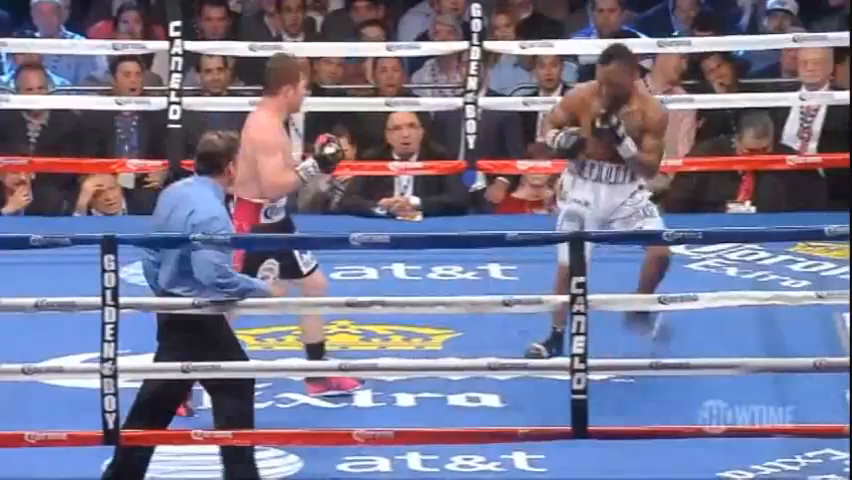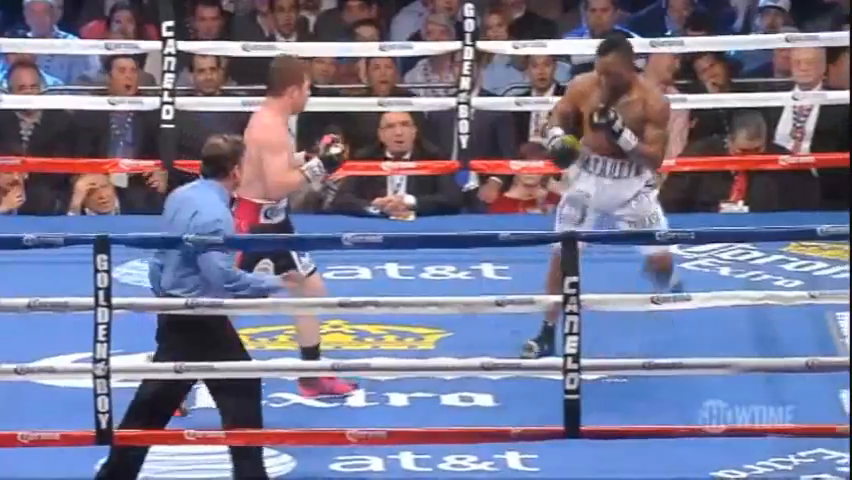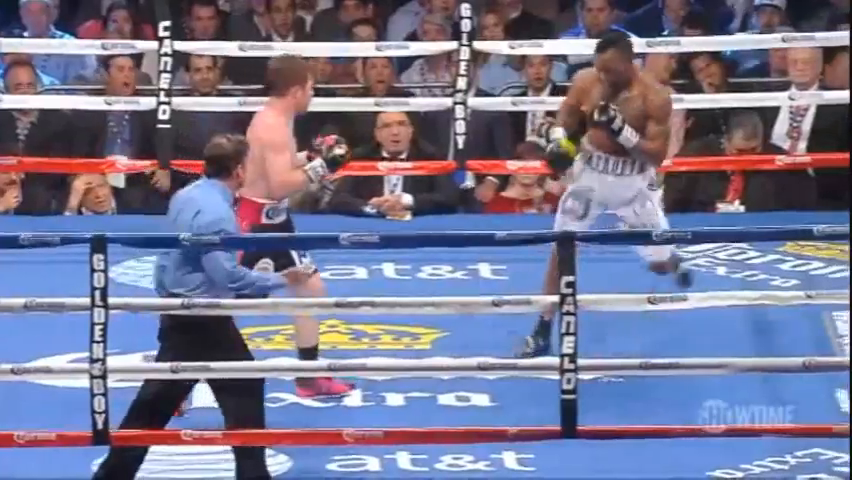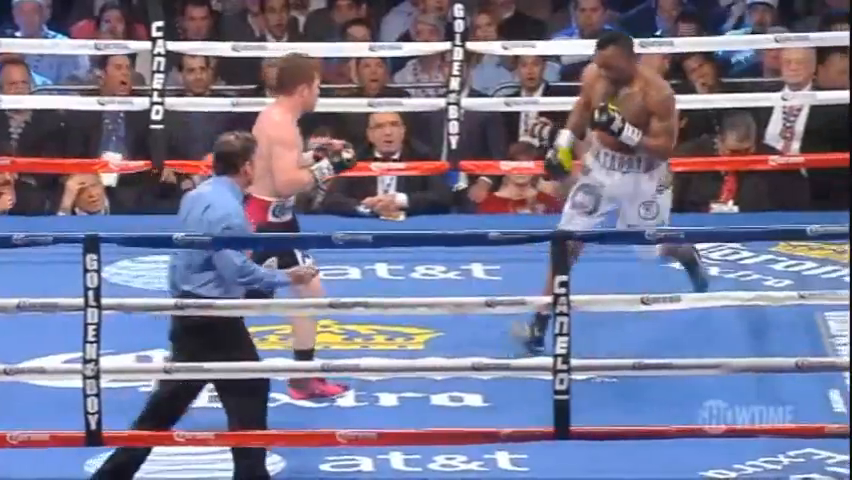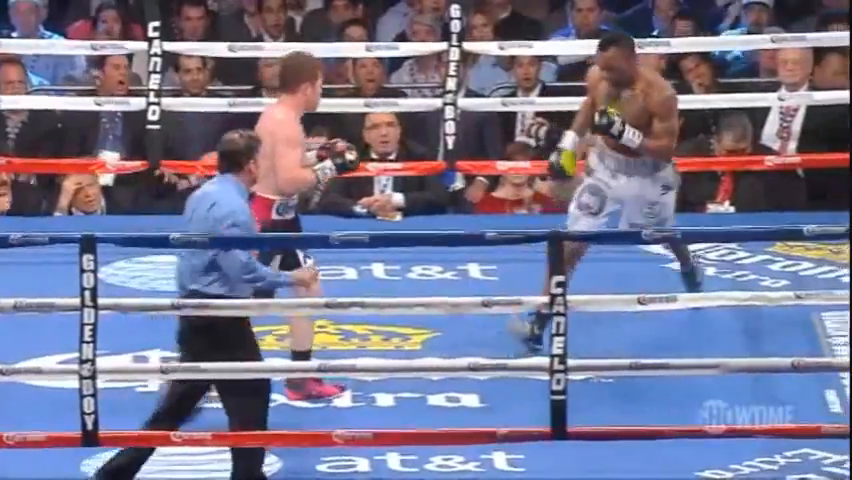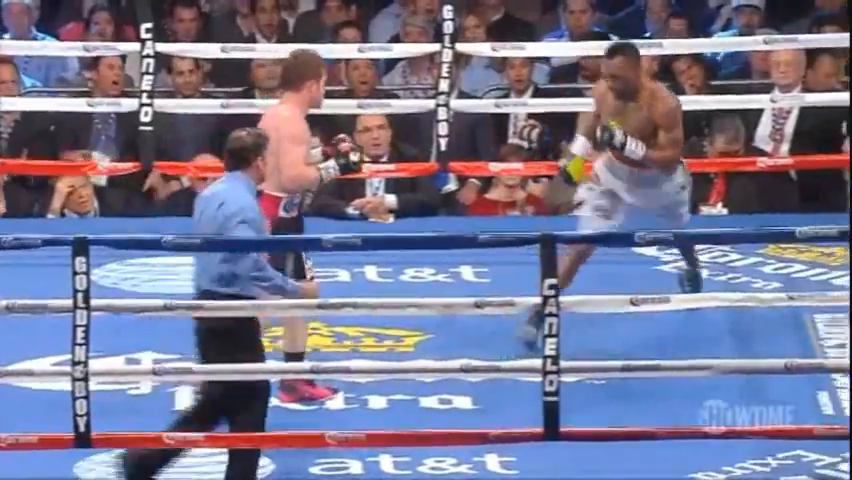
dt=0.1s
person 1, frame 1
left shoulder: (173, 193)
right shoulder: (210, 212)
left elbow: (152, 256)
right elbow: (216, 276)
left wrist: (162, 293)
right wrist: (261, 289)
left hip: (173, 309)
right hip: (197, 314)
left knee: (158, 396)
right knee: (235, 389)
person 1, frame 2
left shoulder: (179, 196)
right shoulder: (214, 214)
left elbow: (160, 258)
right elbow: (225, 278)
left wrist: (163, 296)
right wrist: (273, 283)
left hip: (175, 310)
right hip: (200, 316)
left knee: (156, 396)
right knee: (241, 389)
person 1, frame 3
left shoulder: (186, 196)
right shoulder: (217, 213)
left elbow: (166, 259)
right elbow: (229, 275)
left wrist: (165, 297)
right wrist: (278, 280)
left hip: (179, 309)
right hip: (203, 317)
left knee: (157, 398)
right knee: (244, 389)
person 1, frame 4
left shoulder: (196, 196)
right shoulder: (227, 209)
right elbow: (239, 270)
right wrist: (287, 277)
right hip: (213, 314)
left knee: (170, 397)
right knee: (249, 391)
person 1, frame 5
left shoulder: (203, 194)
right shoulder: (233, 206)
right elbow: (244, 268)
right wrist: (291, 279)
right hip: (220, 312)
left knee: (181, 399)
right knee: (248, 395)
person 1, frame 6
left shoulder: (211, 193)
right shoulder: (241, 204)
right elbow: (251, 266)
right wrist: (295, 289)
left hip: (209, 305)
right hip: (231, 312)
left knee: (219, 399)
right knee: (248, 397)
person 2, frame 1
left shoulder: (268, 120)
right shoulder: (266, 129)
right elbow: (271, 186)
left wrist: (311, 158)
right wrist: (312, 166)
left hip: (276, 220)
right hip: (253, 224)
left knee: (314, 286)
left ankle: (319, 374)
person 2, frame 2
left shoulder: (271, 121)
right shoulder: (271, 128)
right elbow: (276, 186)
left wrist: (313, 158)
right wrist: (318, 165)
left hip: (275, 221)
right hip: (252, 225)
left knee: (312, 288)
left ankle: (313, 376)
person 2, frame 3
left shoulder: (271, 120)
right shoulder: (274, 128)
right elbow: (280, 185)
left wrist: (310, 157)
right wrist: (321, 166)
left hip: (276, 221)
right hip: (254, 224)
left knee: (311, 289)
left ankle: (310, 376)
person 2, frame 4
left shoulder: (276, 118)
right shoulder: (281, 125)
right elbow: (285, 183)
left wrist: (314, 157)
right wrist: (328, 167)
left hip: (281, 219)
right hip: (261, 222)
left knee: (311, 291)
left ankle: (305, 378)
person 2, frame 5
left shoulder: (275, 116)
right shoulder: (286, 124)
right elbow: (288, 180)
left wrist: (318, 156)
right wrist: (331, 168)
left hip: (280, 218)
right hip: (266, 220)
left knee: (307, 291)
left ankle: (300, 377)
person 2, frame 6
left shoulder: (278, 114)
right shoulder: (292, 121)
right elbow: (291, 177)
left wrist: (322, 153)
right wrist: (334, 167)
left hip: (283, 216)
right hip: (272, 219)
left ankle: (294, 380)
person 3, frame 1
left shoulder: (651, 111)
right shoulder: (580, 96)
left elbow: (651, 167)
right elbow: (548, 128)
left wrist: (623, 142)
right wrist: (561, 140)
left hip: (627, 189)
right hip: (582, 186)
left knee: (659, 253)
right knee: (569, 265)
left ankle: (639, 311)
right ankle: (556, 336)
person 3, frame 2
left shoulder: (654, 102)
right shoulder: (582, 86)
left elbow: (656, 159)
right elbow: (557, 119)
left wrist: (622, 134)
right wrist: (558, 140)
left hip: (633, 183)
right hip: (587, 177)
left knee: (661, 259)
right knee: (562, 255)
left ankle: (663, 279)
right ankle: (548, 331)
person 3, frame 3
left shoulder: (655, 97)
right shoulder: (584, 81)
left elbow: (658, 153)
right elbow: (568, 114)
left wrist: (622, 132)
right wrist: (559, 142)
left hip: (635, 180)
right hip: (590, 172)
left knee: (659, 261)
left ankle: (673, 265)
right ankle: (544, 328)
person 3, frame 4
left shoulder: (657, 92)
right shoulder: (592, 76)
left elbow: (665, 149)
left wrist: (623, 129)
right wrist: (562, 145)
left hip: (645, 177)
right hip: (600, 168)
left knee: (664, 248)
right knee: (569, 243)
left ankle: (687, 254)
right ankle: (542, 318)
person 3, frame 5
left shoulder: (659, 93)
right shoulder: (596, 77)
left elbow: (667, 148)
left wrist: (624, 134)
right wrist: (566, 146)
left hip: (650, 175)
right hip: (605, 167)
right knee: (574, 244)
left ankle: (688, 266)
right ankle: (541, 314)
person 3, frame 6
left shoulder: (664, 104)
right shoulder: (603, 91)
left elbow: (672, 158)
left wrist: (627, 145)
right wrist: (576, 154)
left hip: (660, 182)
right hip: (614, 175)
right knee: (582, 246)
left ankle: (692, 272)
right ankle: (541, 312)
